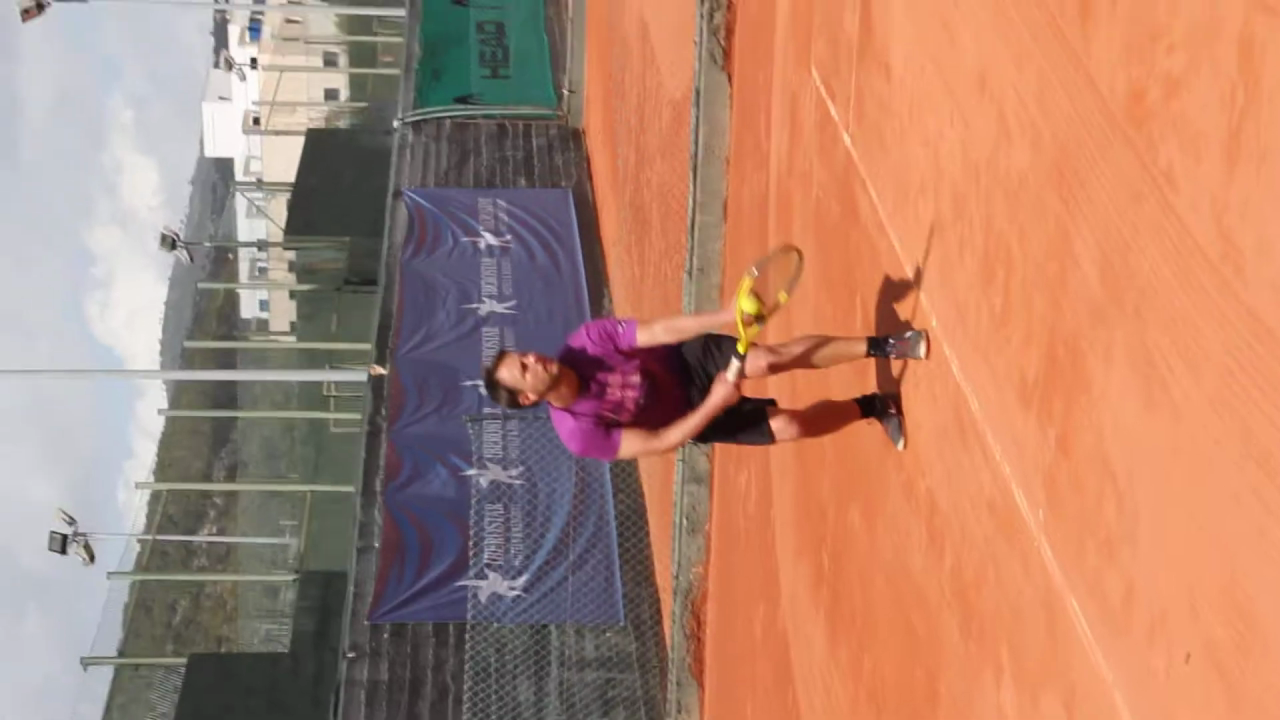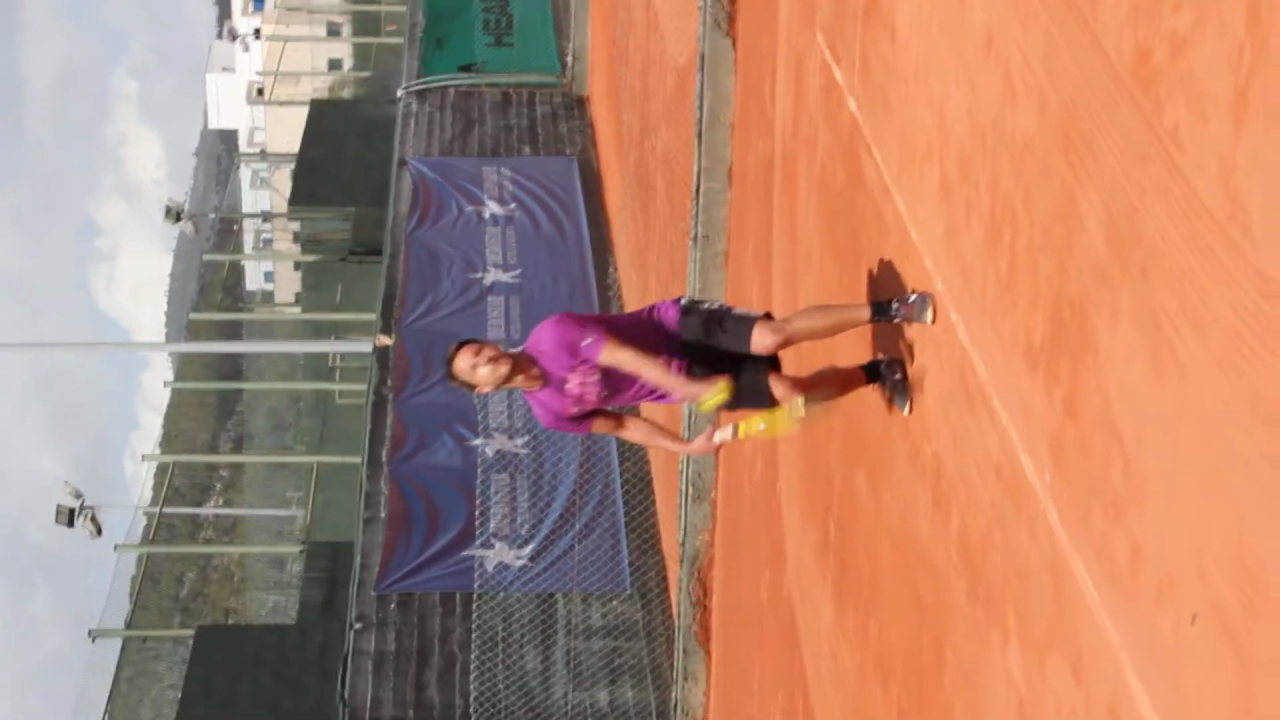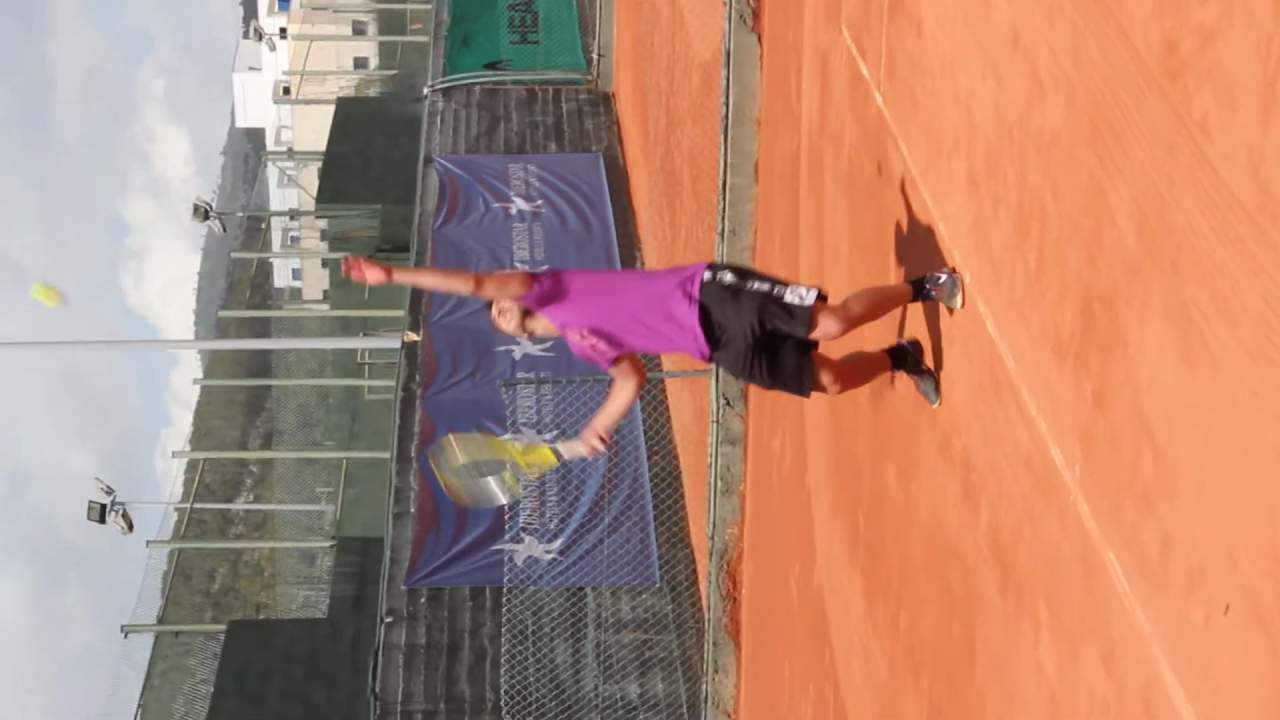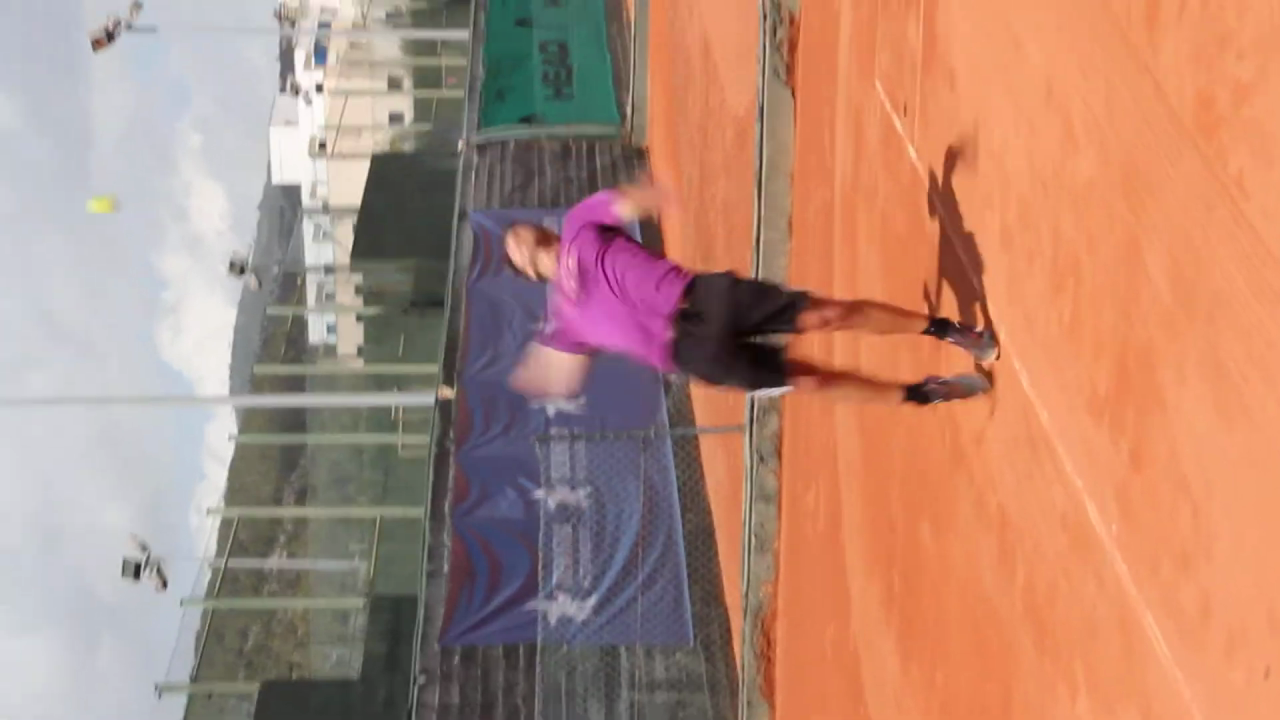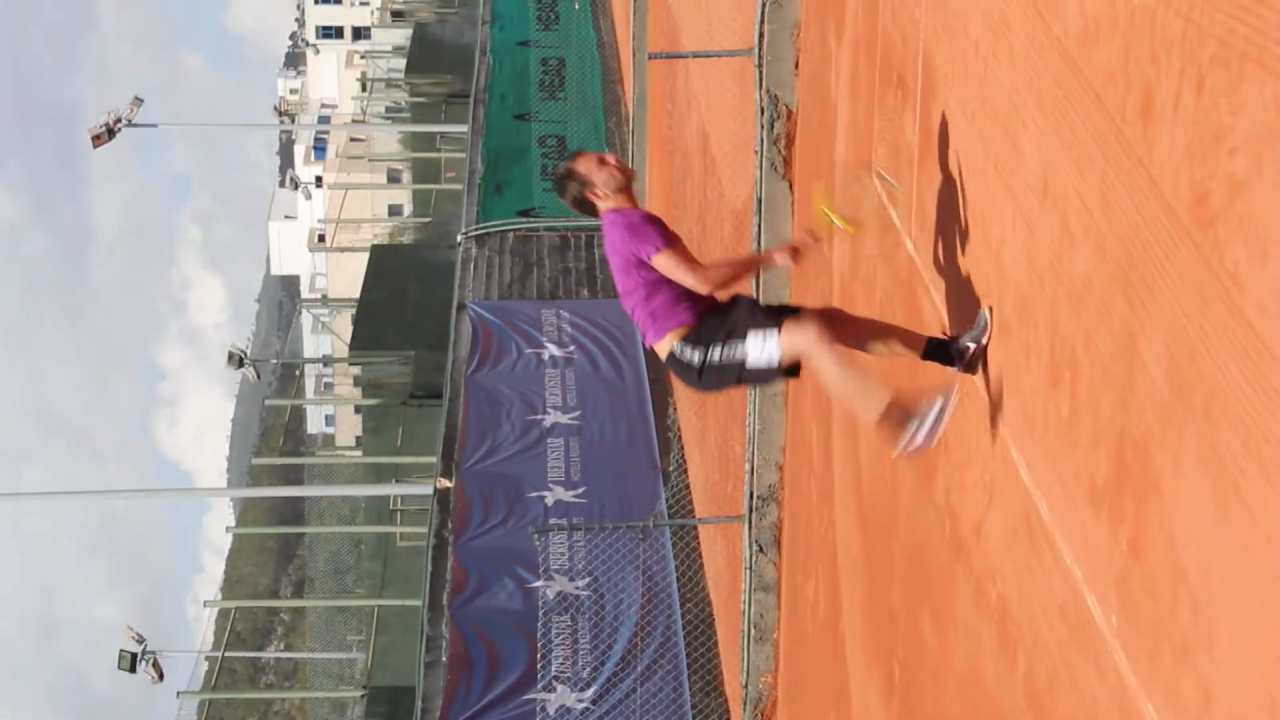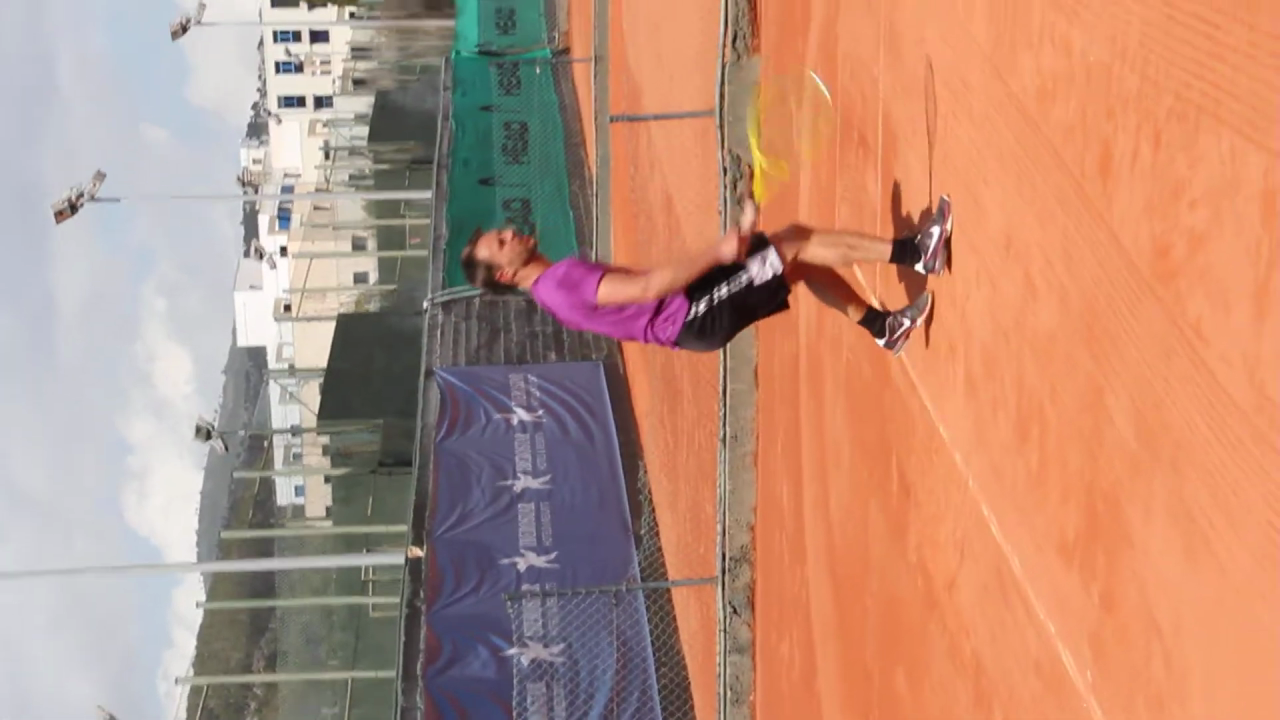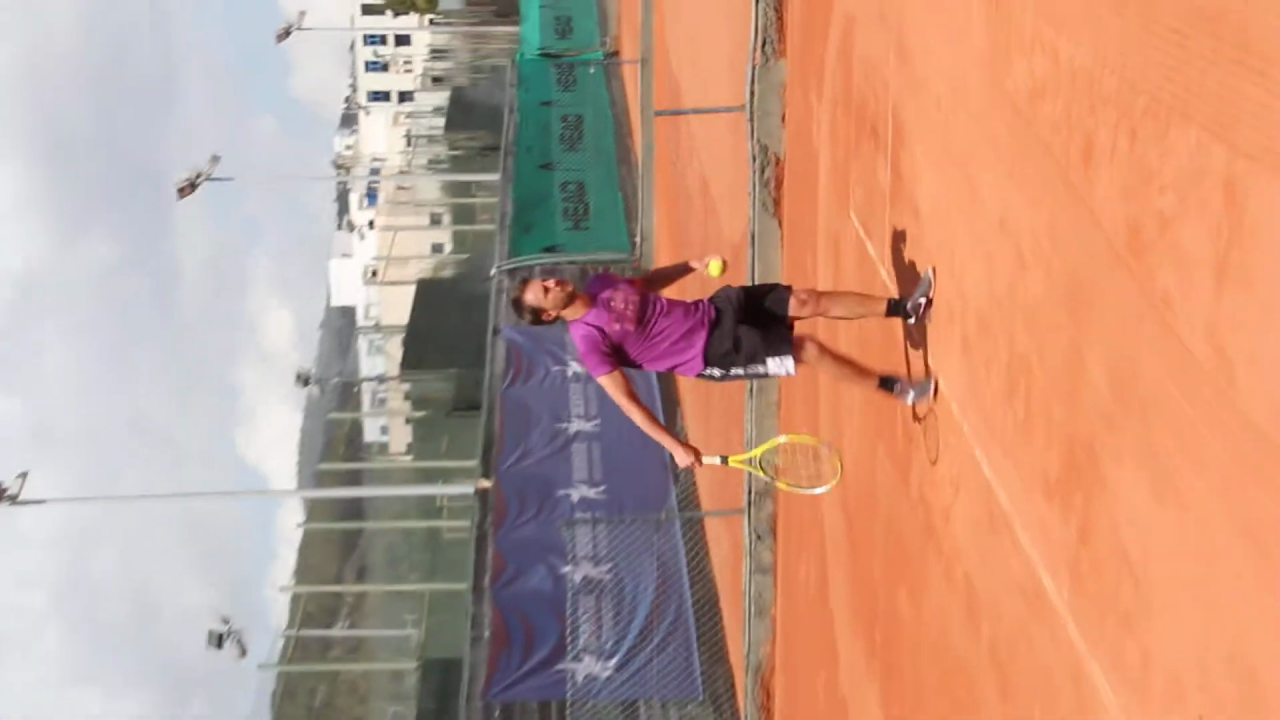
dt=0.5s
person 1, frame 1
left shoulder: (586, 342)
right shoulder: (577, 433)
left elbow: (663, 330)
right elbow: (659, 443)
left wrist: (729, 314)
right wrist: (715, 404)
left hip: (687, 361)
right hip: (691, 419)
left knee: (766, 359)
right knee: (788, 426)
left ankle: (883, 346)
right ankle: (873, 406)
person 1, frame 2
left shoulder: (553, 333)
right shoulder: (548, 412)
left elbow: (624, 354)
right elbow: (620, 422)
left wrist: (695, 385)
right wrist: (682, 445)
left hip: (682, 328)
right hip: (684, 378)
left knee: (773, 335)
right knee: (791, 392)
left ankle: (888, 308)
right ankle: (878, 372)
person 1, frame 3
left shoulder: (544, 289)
right shoulder: (585, 344)
left elbow: (479, 281)
right elbow: (632, 376)
left wrist: (397, 273)
right wrist: (596, 429)
left hip: (710, 294)
right hip: (726, 347)
left knee: (833, 322)
right knee: (828, 378)
left ankle: (924, 285)
right ankle: (902, 357)
person 1, frame 4
left shoulder: (583, 222)
right shoulder: (564, 316)
left elbow: (630, 201)
right elbow: (561, 375)
left hip: (694, 304)
right hip: (695, 351)
left knee: (827, 315)
right knee: (813, 380)
left ankle: (948, 330)
right ankle: (922, 393)
person 1, frame 5
left shoulder: (629, 227)
right shoulder: (627, 225)
right elbow: (704, 281)
right wrist: (771, 257)
left hip: (712, 326)
right hip: (695, 351)
left knee: (833, 321)
right knee: (812, 338)
left ankle: (953, 353)
right ankle: (902, 424)
person 1, frame 6
left shoulder: (562, 279)
right shoulder: (561, 283)
right elbow: (648, 285)
right wrist: (717, 252)
left hip: (691, 308)
right hip: (696, 321)
left knee: (807, 267)
right knee: (797, 242)
left ankle: (884, 325)
right ankle: (915, 251)
person 1, frame 7
left shoulder: (599, 285)
right shoulder: (588, 339)
right elbow: (626, 401)
left wrist: (689, 265)
right wrist: (676, 446)
left hip: (714, 311)
right hip: (714, 352)
left knee: (807, 301)
right knee: (808, 351)
left ankle: (903, 307)
right ankle: (896, 385)
